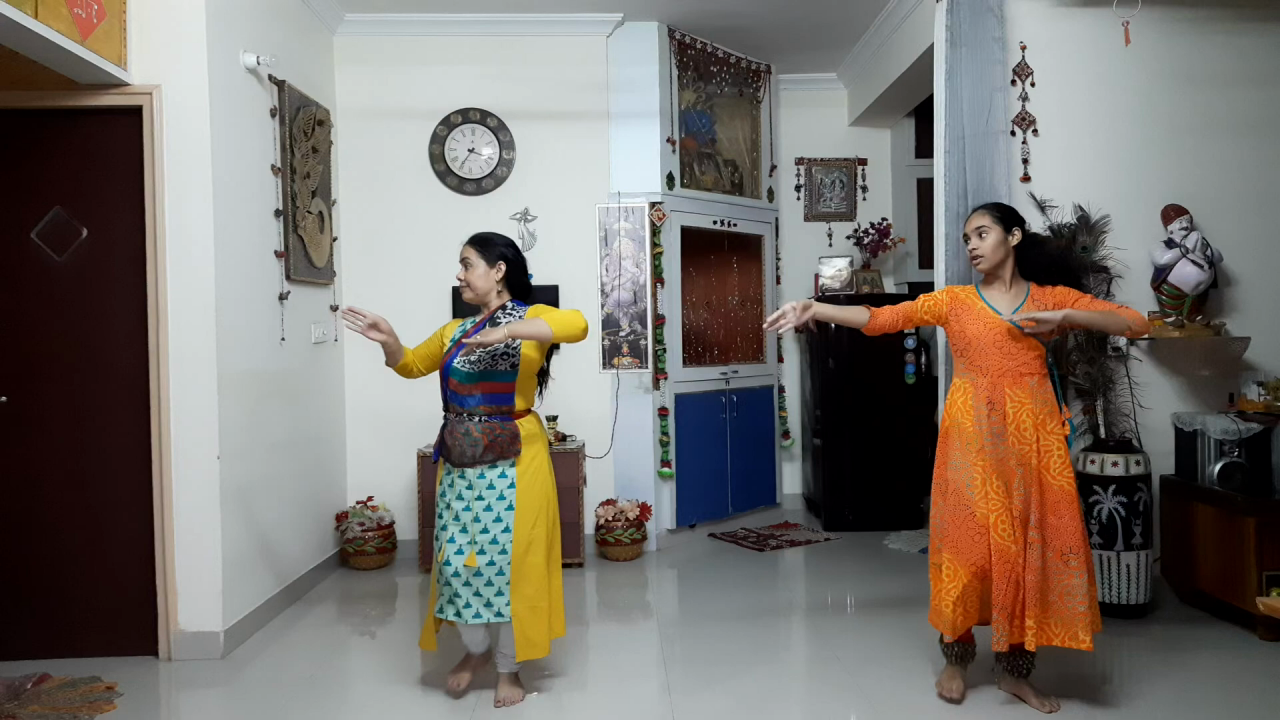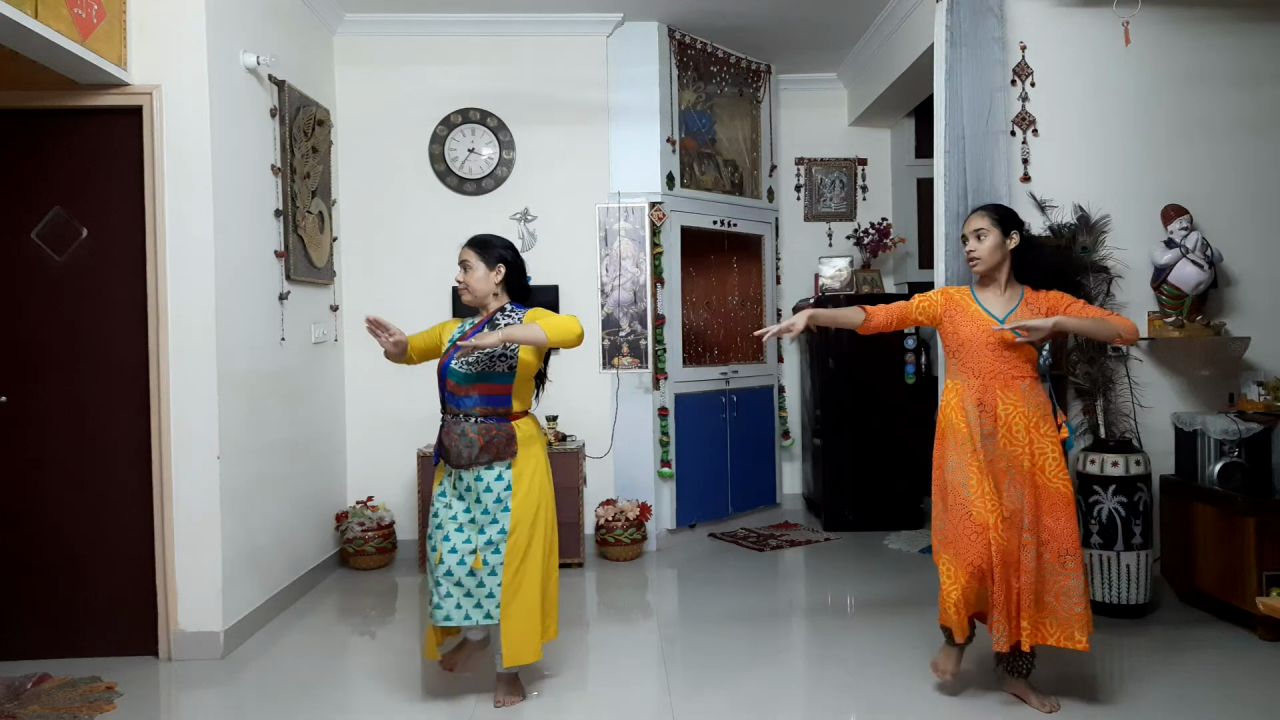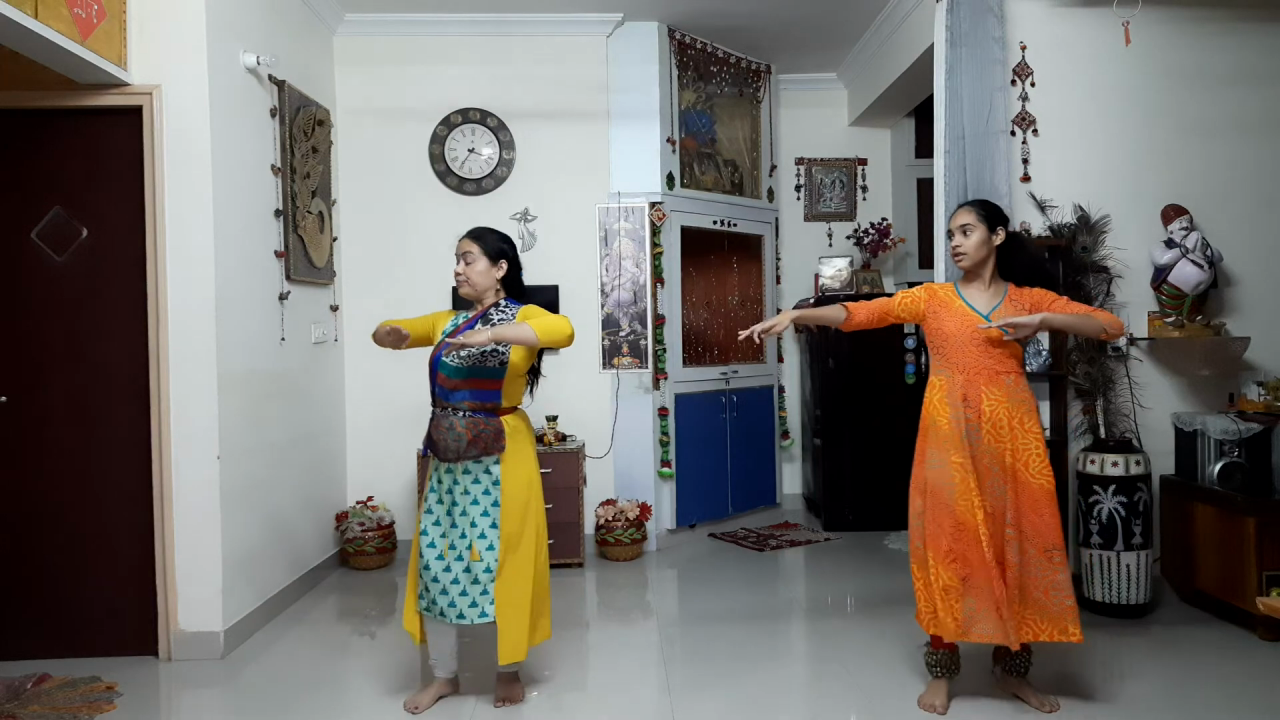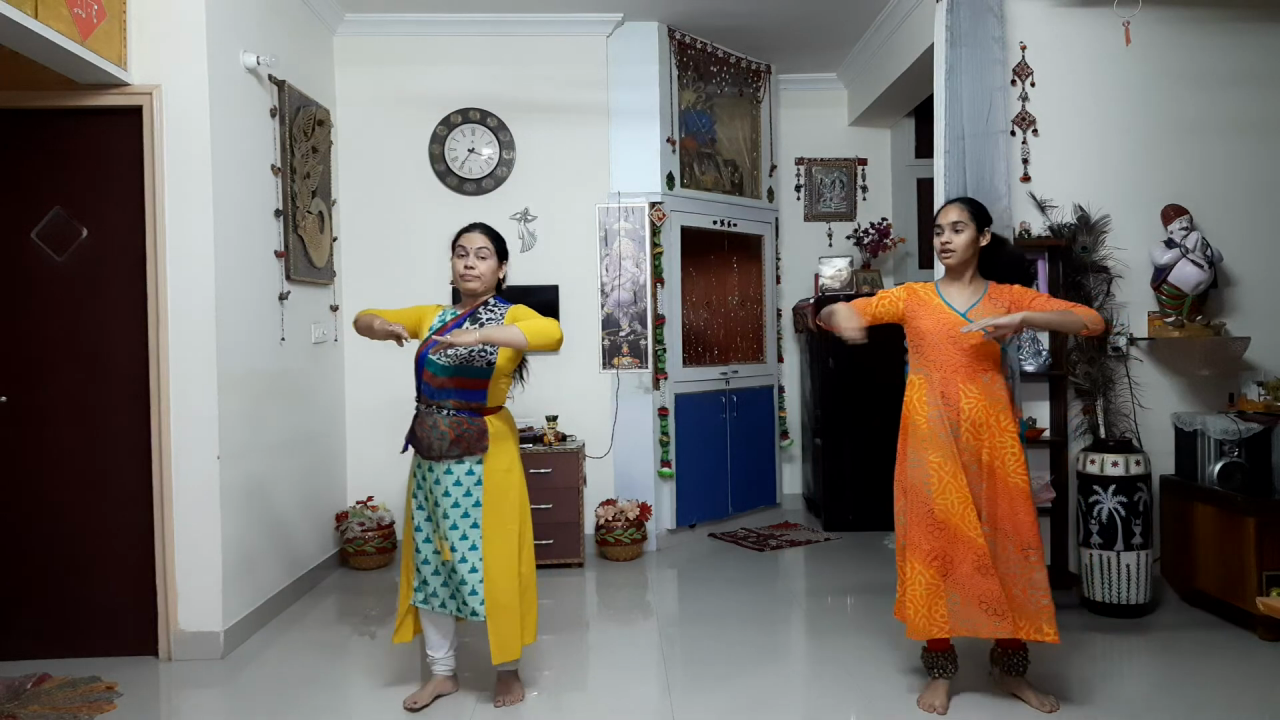
dt=0.2s
person 1, frame 1
left shoulder: (1053, 297)
right shoulder: (953, 301)
left elbow: (1135, 323)
right elbow: (880, 319)
left wrist: (1064, 317)
right wrist: (815, 309)
left hip: (1033, 437)
right hip: (972, 437)
left knee: (1037, 545)
right knee: (969, 548)
left ankle: (1016, 670)
right ankle: (956, 657)
person 1, frame 2
left shoulder: (1047, 302)
right shoulder: (947, 301)
left elbow: (1127, 331)
right elbow: (876, 317)
left wrist: (1056, 324)
right wrist: (810, 315)
left hip: (1028, 439)
right hip: (966, 438)
left knee: (1037, 546)
right knee: (969, 548)
left ankle: (1014, 668)
right ankle: (954, 633)
person 1, frame 3
left shoulder: (1029, 298)
right shoulder: (930, 297)
left elbow: (1111, 326)
right elbow: (859, 313)
left wrist: (1044, 319)
right wrist: (797, 314)
left hip: (1012, 434)
right hip: (949, 433)
left knee: (1023, 541)
right knee: (950, 544)
left ankle: (1012, 669)
right ankle: (941, 670)
person 1, frame 4
left shoulder: (1009, 297)
right shoulder: (911, 296)
left elbow: (1093, 323)
right elbow: (834, 313)
left wrist: (1022, 318)
right wrist: (843, 311)
left hip: (990, 433)
right hip: (929, 435)
left knee: (1006, 541)
right knee: (934, 543)
left ankle: (1009, 668)
right ankle: (940, 671)
person 2, frame 1
left shoulder: (530, 318)
right shoulder: (455, 331)
left elbow: (576, 325)
right elbow: (410, 365)
left wrist: (507, 330)
right wrist: (387, 340)
left hip: (513, 462)
right hip: (459, 464)
left knee: (510, 562)
right knee: (457, 561)
left ankle: (508, 671)
right ankle: (477, 649)
person 2, frame 2
left shoulder: (528, 321)
right shoulder: (454, 331)
left elbow: (572, 330)
right elbow: (405, 353)
left wrist: (501, 334)
right wrist: (391, 341)
left hip: (511, 463)
right hip: (458, 465)
left knee: (509, 564)
right knee: (450, 560)
left ankle: (508, 669)
right ankle: (474, 632)
person 2, frame 3
left shoulder: (522, 316)
right shoulder: (446, 323)
left elbow: (563, 330)
right elbow: (386, 332)
left wrist: (490, 333)
right wrist: (391, 333)
left hip: (501, 458)
right hip: (446, 460)
left knee: (502, 562)
right knee: (437, 563)
left ankle: (507, 670)
right ankle: (442, 675)
person 2, frame 4
left shoulder: (510, 316)
right shoulder: (431, 316)
left elbow: (552, 334)
right elbow: (364, 320)
left wrist: (479, 335)
right wrist: (382, 326)
left hip: (484, 457)
right hip: (431, 458)
left knee: (491, 560)
right knee: (430, 561)
left ankle: (507, 670)
right ankle: (441, 672)
